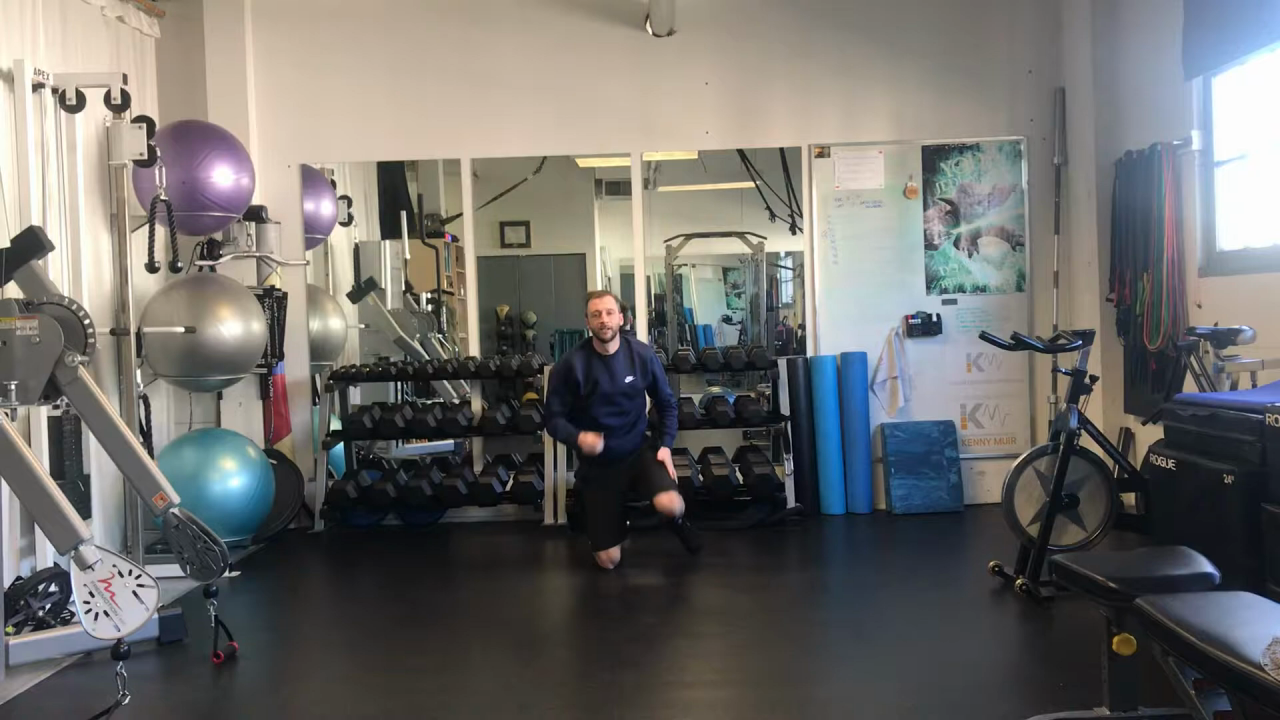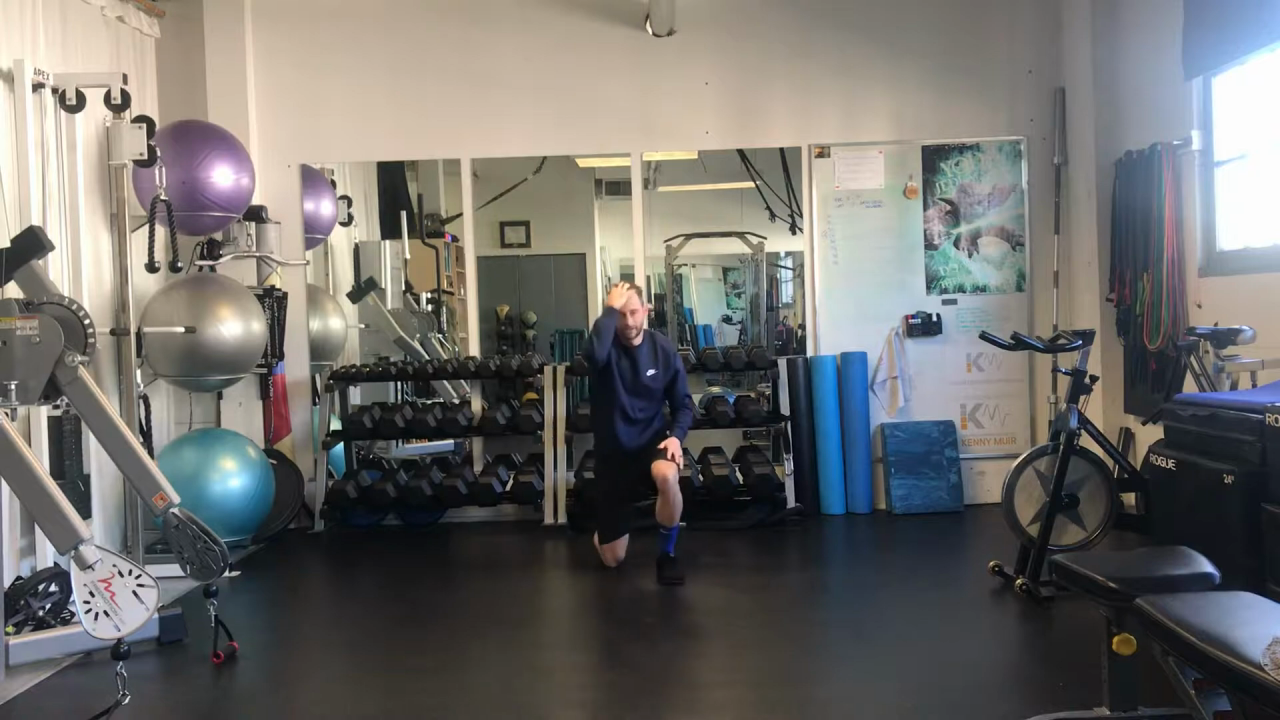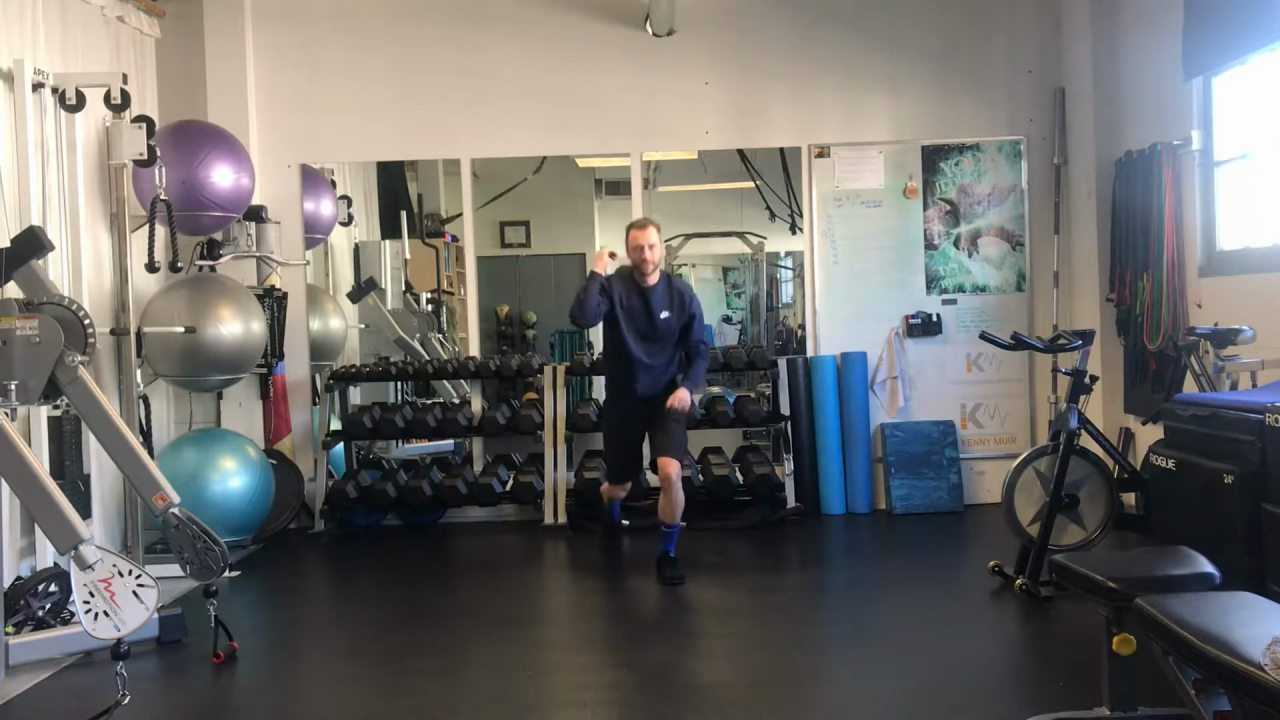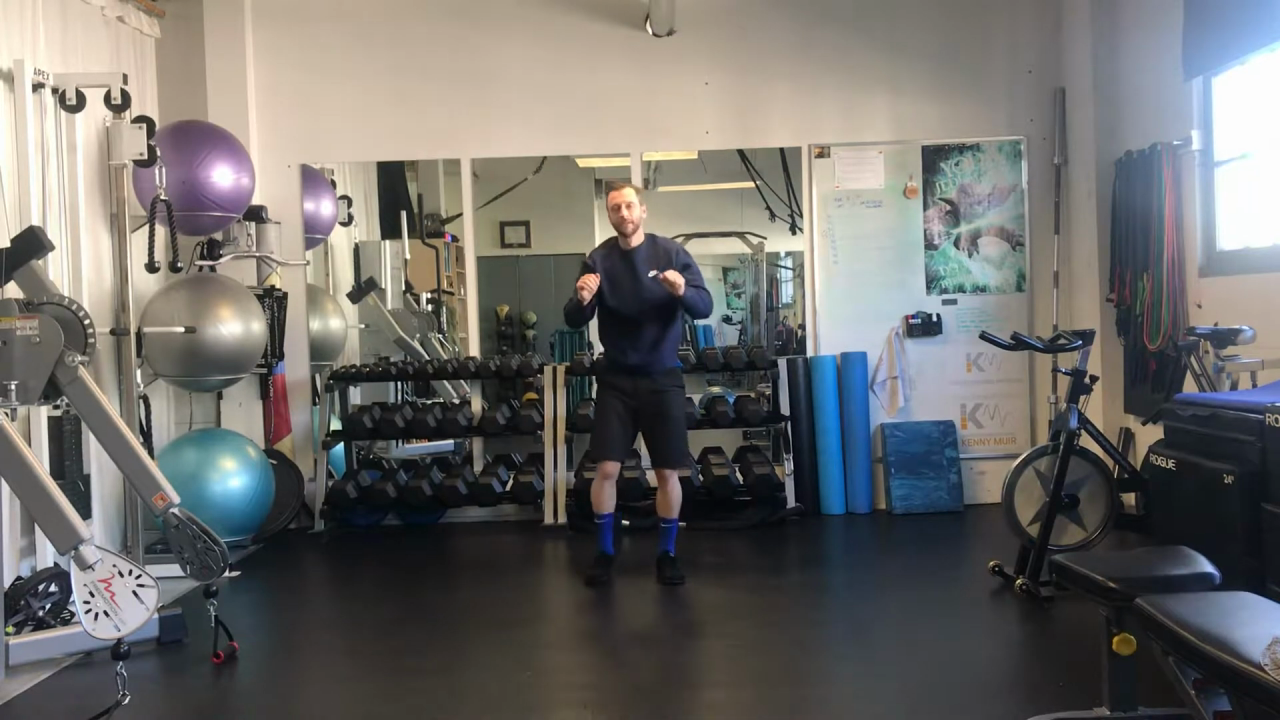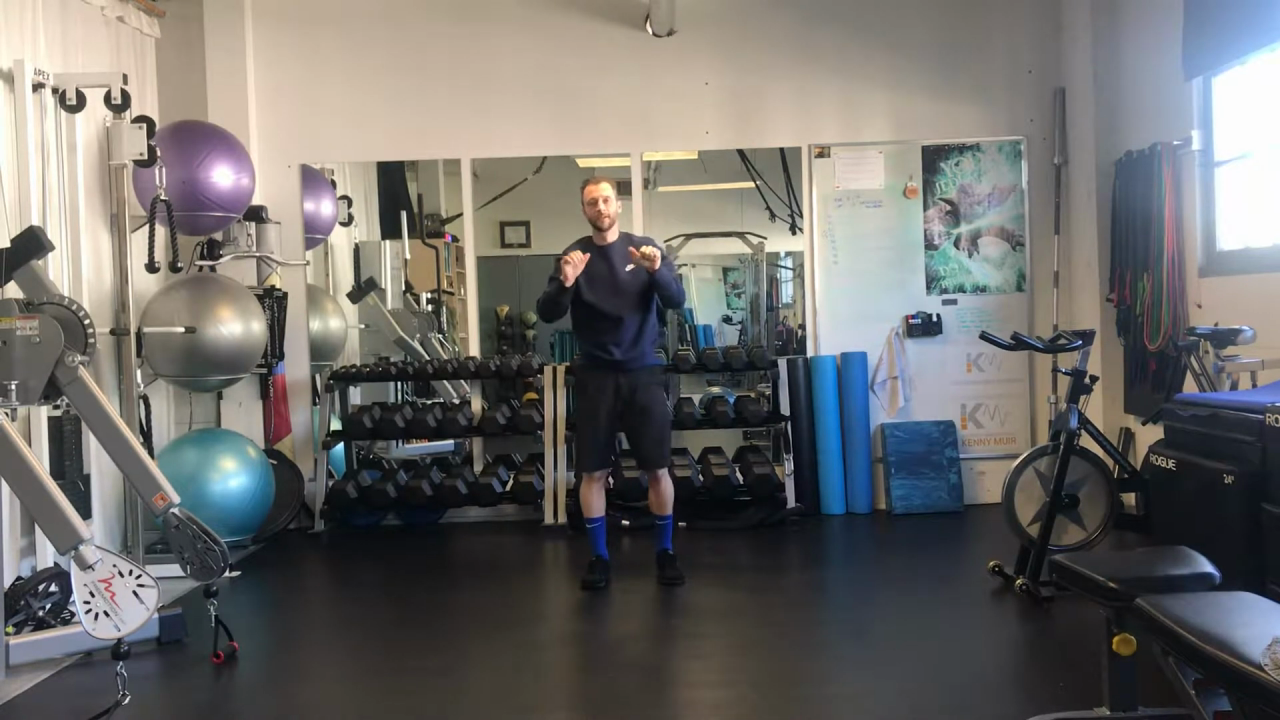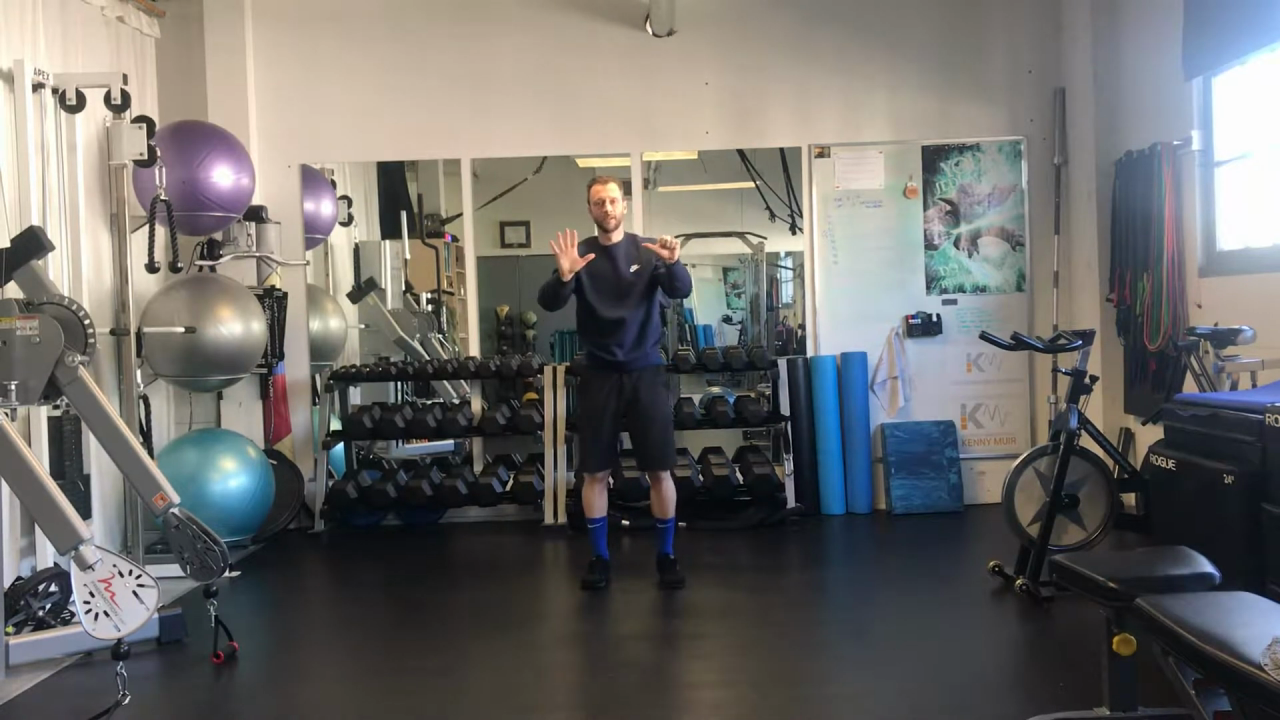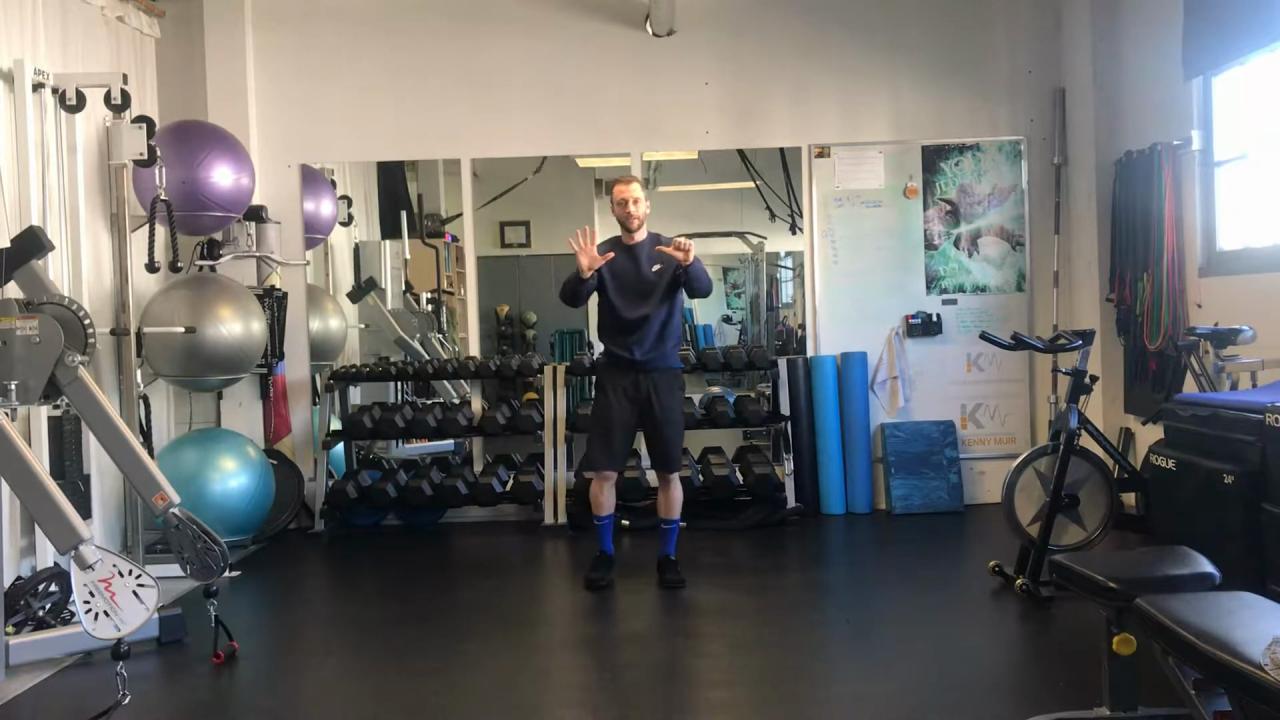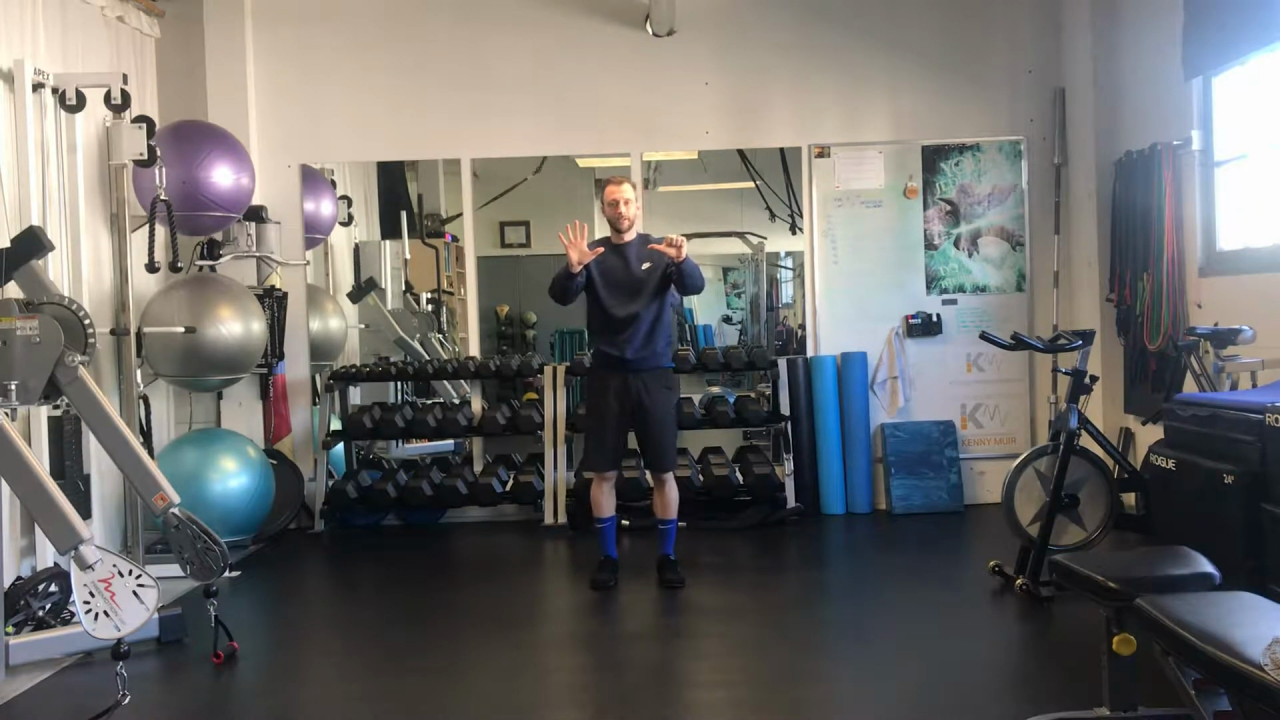
dt=0.4s
person 1, frame 1
left shoulder: (642, 355)
right shoulder: (571, 365)
left elbow: (667, 404)
right elbow: (553, 417)
left wrist: (666, 445)
right wrist: (577, 437)
left hip: (636, 448)
right hip: (597, 462)
left knee: (670, 505)
right knee: (608, 560)
left ankle: (679, 521)
right ankle: (603, 524)
person 1, frame 2
left shoulder: (664, 350)
right shoulder: (605, 346)
left elbow: (682, 403)
right elbow: (593, 354)
left wrist: (675, 435)
right wrist: (611, 308)
left hip: (652, 438)
right hip: (613, 450)
left knee: (666, 476)
right knee: (612, 557)
left ankle: (667, 555)
right ankle: (605, 536)
person 1, frame 3
left shoulder: (681, 293)
right shoulder: (612, 286)
left elbow: (699, 349)
right elbow: (580, 319)
left wrist: (687, 386)
right wrist: (597, 274)
left hip: (666, 398)
right hip: (621, 401)
left knee: (670, 473)
right knee: (617, 486)
left ankle: (667, 555)
right ankle: (611, 517)
person 1, frame 4
left shoulder: (671, 252)
right shoulder: (598, 260)
left elbow: (705, 307)
right elbow: (574, 321)
left wrist: (682, 290)
right wrist: (581, 300)
left hip: (663, 377)
right hip: (617, 379)
left knee: (668, 472)
right knee: (606, 468)
left ankle: (667, 555)
right ankle: (605, 552)
person 1, frame 5
left shoulder: (644, 249)
right shoulder: (575, 256)
left elbow: (676, 300)
right elbow: (547, 313)
left wrist: (657, 270)
right wrist: (565, 282)
left hip: (643, 372)
right hip: (596, 375)
left knee: (658, 469)
right knee: (593, 472)
left ankle: (665, 552)
right ankle: (599, 557)
person 1, frame 6
left shoulder: (648, 250)
right shoulder: (580, 254)
left elbow: (681, 291)
right elbow: (549, 303)
left wrist: (672, 264)
right wrist: (563, 276)
left hip: (646, 373)
right hip: (599, 376)
left knee: (660, 471)
right knee: (595, 473)
left ankle: (666, 556)
right ankle: (599, 557)
person 1, frame 7
left shoulder: (669, 249)
right shoulder: (603, 253)
left elbow: (702, 290)
right elbow: (571, 299)
left wrist: (689, 263)
right wrist: (583, 273)
left hip: (662, 373)
right hip: (616, 374)
left knee: (668, 472)
right knee: (604, 470)
left ankle: (668, 557)
right ankle: (604, 554)
person 1, frame 8
left shoulder: (659, 249)
right shoulder: (592, 254)
left elbow: (694, 286)
right elbow: (560, 296)
left wrist: (682, 260)
right wrist: (573, 267)
left hip: (654, 374)
right hip: (608, 375)
left knee: (663, 472)
right knee: (603, 472)
left ankle: (667, 557)
right ankle: (608, 557)
